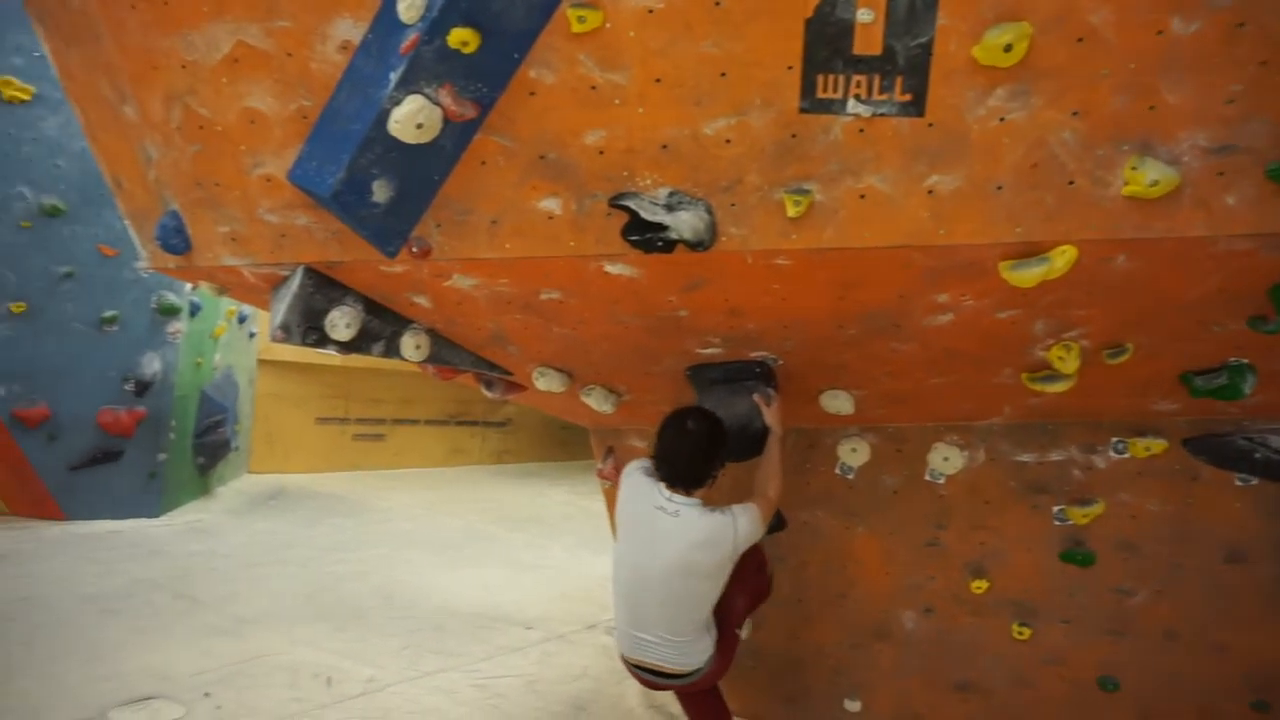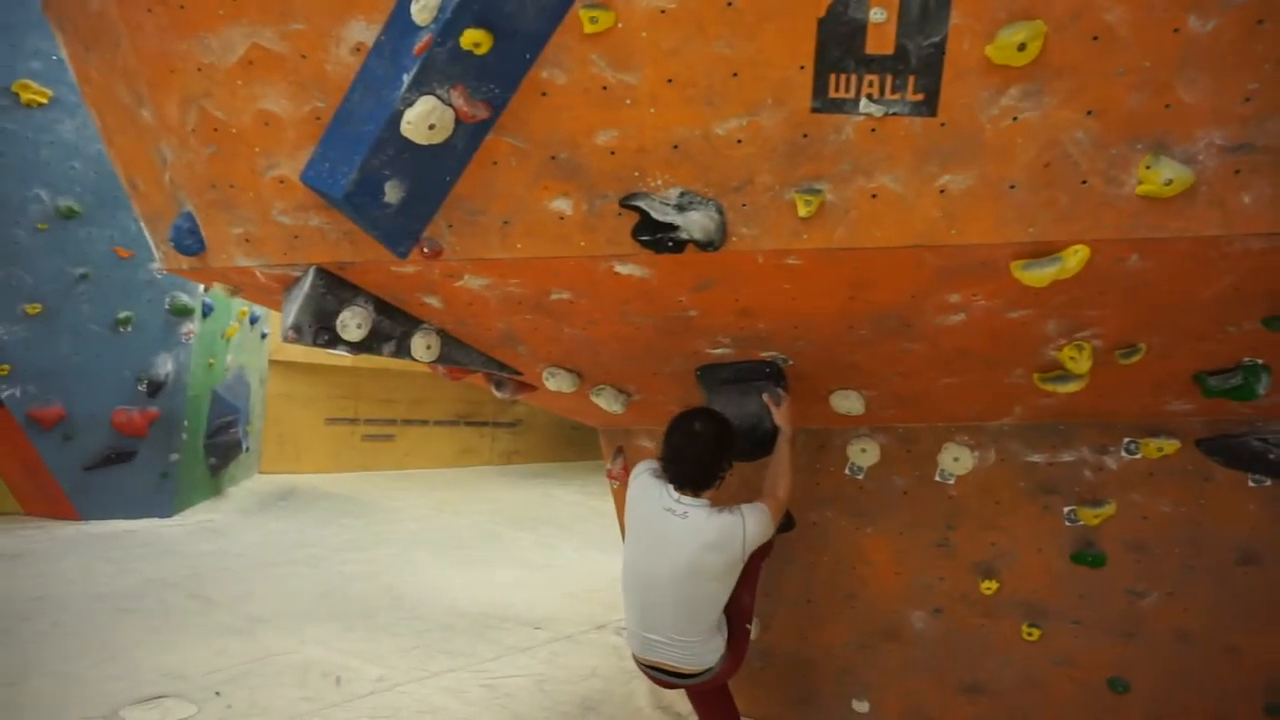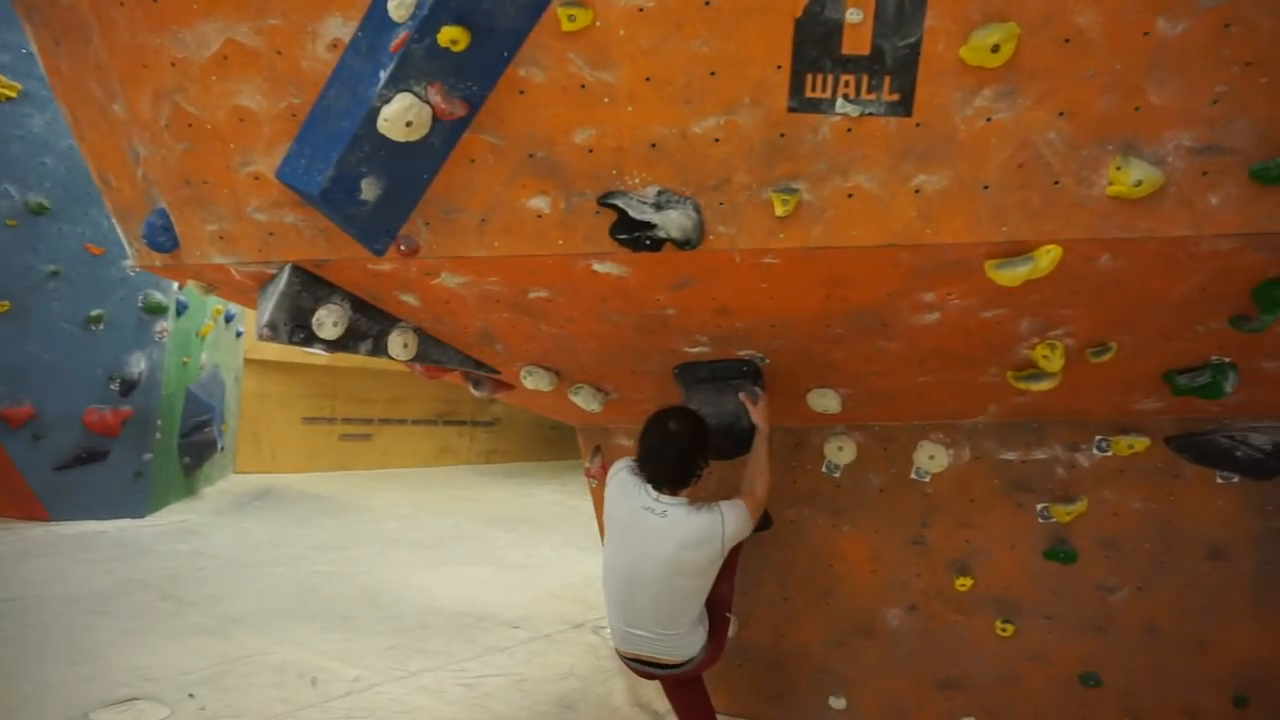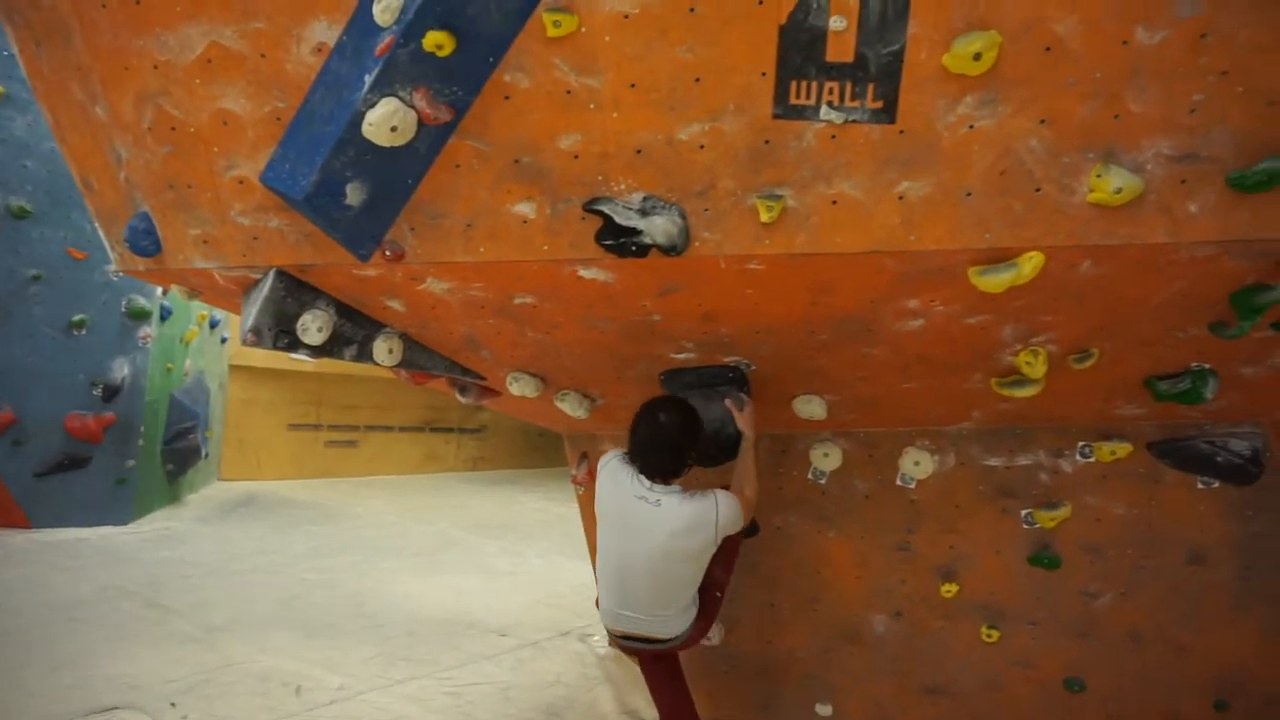
dt=0.2s
person 1, frame 1
left shoulder: (632, 482)
right shoulder: (727, 528)
left elbow: (661, 463)
right elbow: (766, 498)
right wrist: (775, 431)
left hip: (633, 661)
right hip: (693, 670)
right knee: (750, 557)
person 1, frame 2
left shoulder: (641, 484)
right shoulder: (737, 528)
left elbow: (676, 462)
right elbow: (776, 498)
right wrist: (784, 431)
left hip: (646, 661)
right hip: (706, 668)
person 1, frame 3
left shoulder: (618, 481)
right shoulder: (714, 525)
left elbow: (651, 460)
right elbow: (754, 496)
right wrist: (762, 430)
left hip: (628, 654)
right hip: (687, 659)
person 1, frame 4
left shoulder: (609, 471)
right shoulder: (711, 511)
left elbow: (642, 447)
right elbow: (745, 504)
right wrist: (747, 436)
left hip: (618, 627)
right hip: (678, 633)
